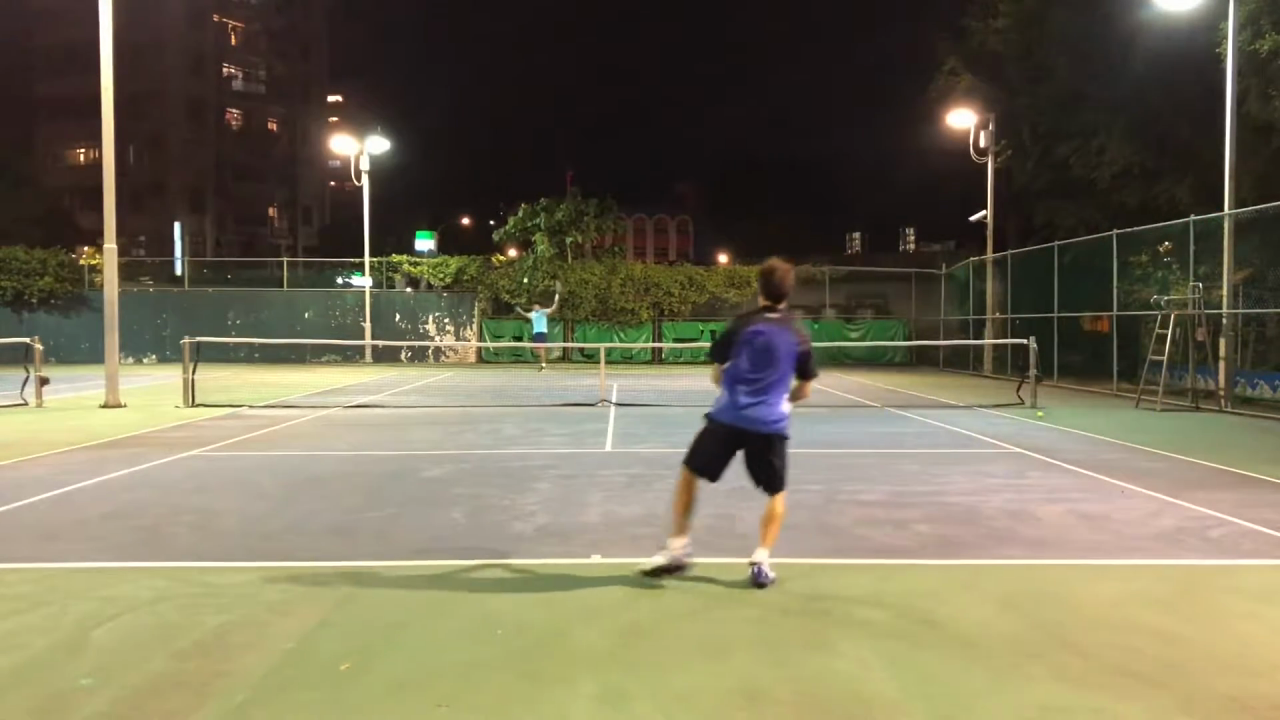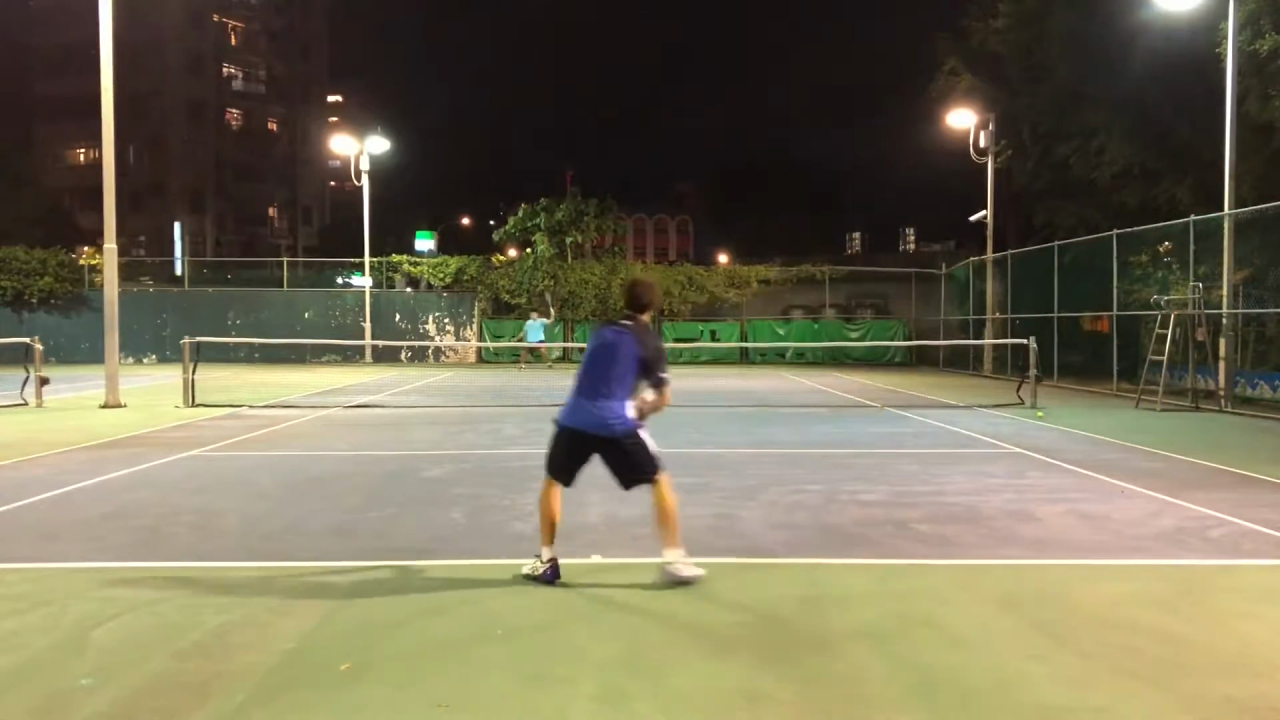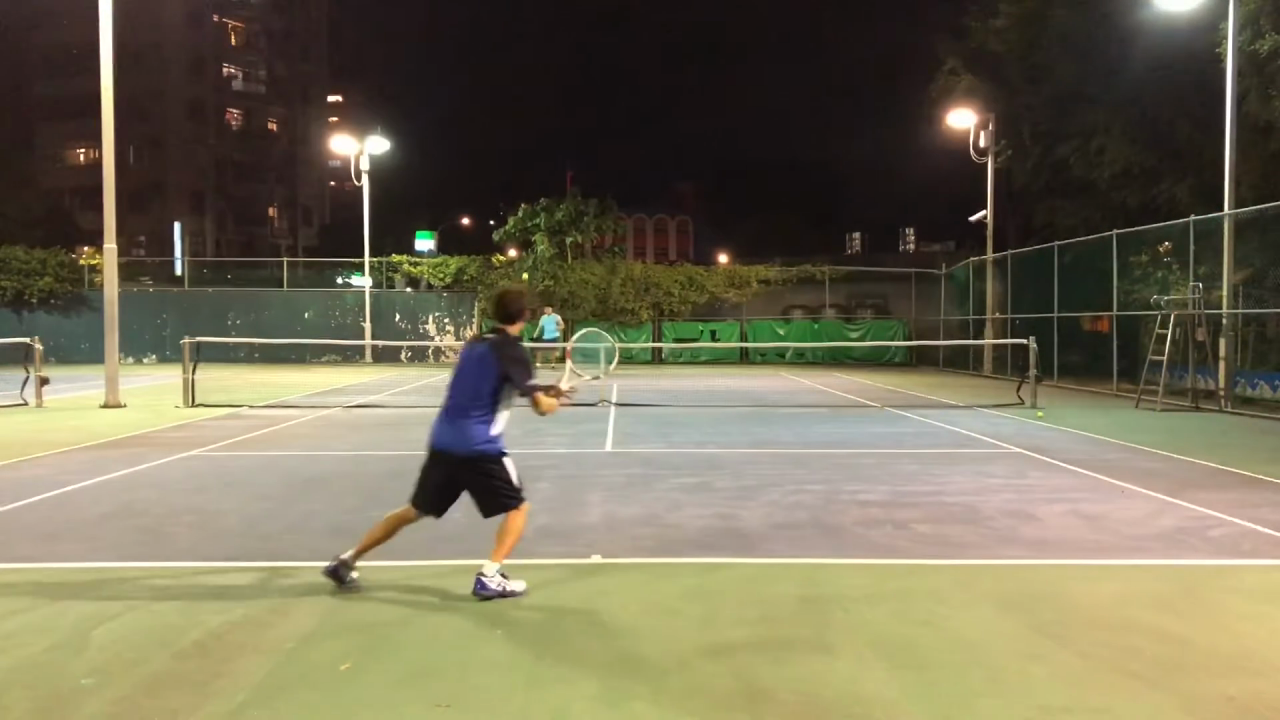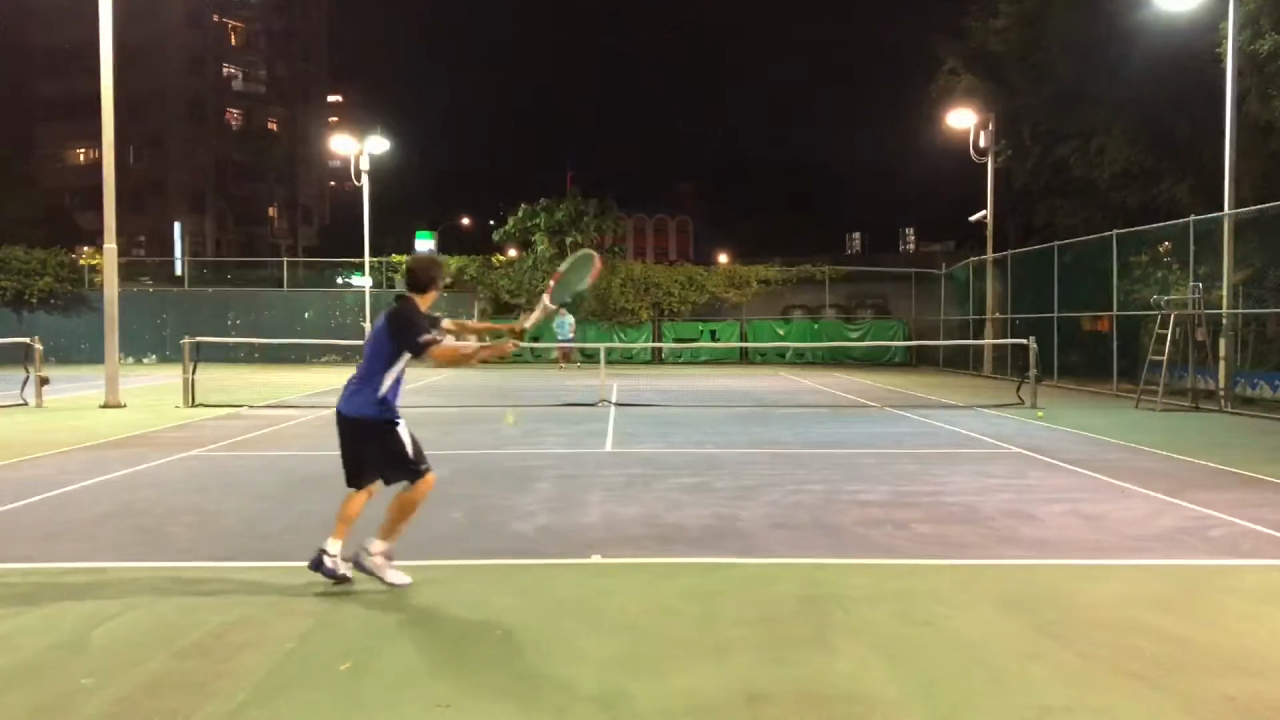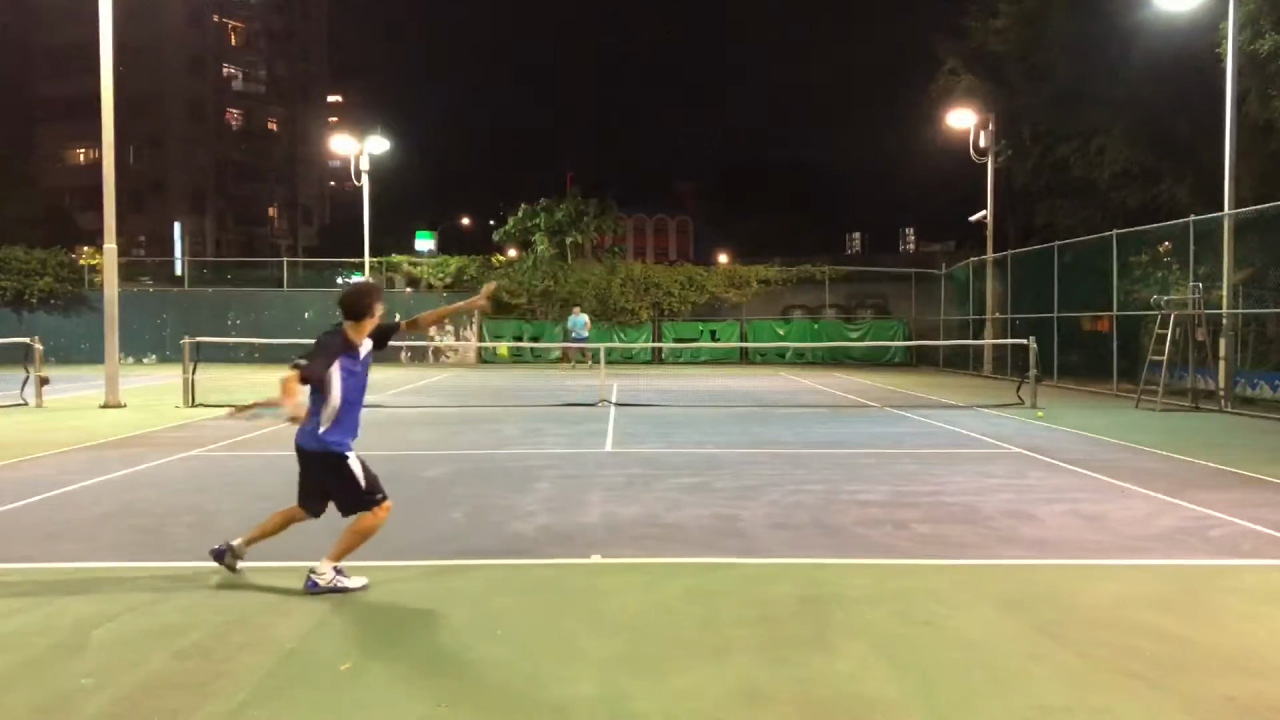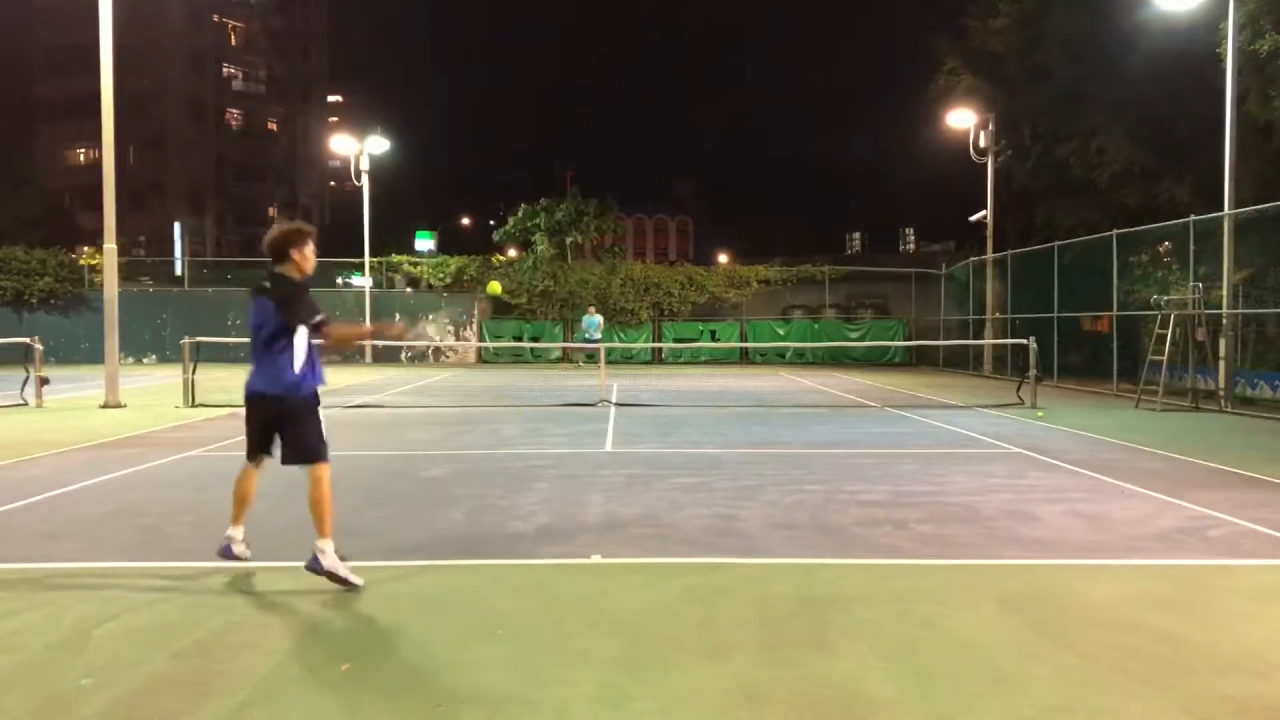
dt=0.3s
person 1, frame 1
left shoulder: (740, 324)
right shoulder: (798, 335)
left elbow: (717, 376)
right elbow: (805, 390)
left hip: (728, 418)
right hip: (770, 425)
left knee: (689, 477)
right knee: (775, 495)
left ankle: (678, 548)
right ankle: (760, 561)
person 1, frame 2
left shoulder: (601, 331)
right shoulder: (649, 342)
right elbow: (662, 398)
right wrist: (642, 409)
left hip: (575, 421)
right hip: (615, 425)
left knee: (551, 485)
right knee: (661, 484)
left ankle: (547, 560)
right ankle: (674, 559)
person 1, frame 3
left shoulder: (474, 346)
right shoulder: (514, 353)
right elbow: (542, 407)
left wrist: (546, 390)
right wrist: (553, 401)
left hip: (443, 442)
right hip: (478, 448)
left knee: (414, 512)
right knee: (517, 510)
left ankle: (347, 561)
right ankle: (490, 575)
person 1, frame 4
left shoulder: (403, 312)
right shoulder: (408, 317)
left elbow: (454, 325)
right elbow: (439, 356)
left wrist: (502, 329)
right wrist: (484, 350)
left hip: (351, 409)
right hip: (374, 412)
left knee: (363, 485)
right knee: (421, 480)
left ankle: (330, 554)
right ankle: (374, 552)
person 1, frame 5
left shoulder: (369, 340)
right shoulder: (329, 347)
left elbow: (416, 323)
right elbow: (290, 380)
left wrist: (466, 305)
right wrist: (294, 404)
left hip: (319, 445)
right hip: (326, 447)
left knee: (306, 510)
right knee: (378, 508)
left ankle: (234, 547)
right ankle: (325, 572)
person 1, frame 6
left shoulder: (263, 290)
right shoulder: (294, 292)
right elbow: (331, 335)
right wrist: (378, 330)
left hip: (260, 390)
right hip: (292, 392)
left knee: (254, 462)
right knee: (319, 469)
left ankle: (233, 538)
right ankle: (325, 554)
